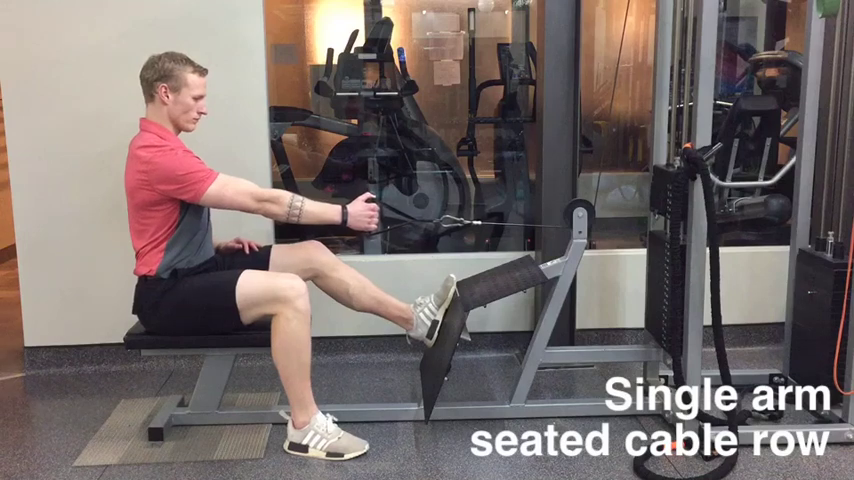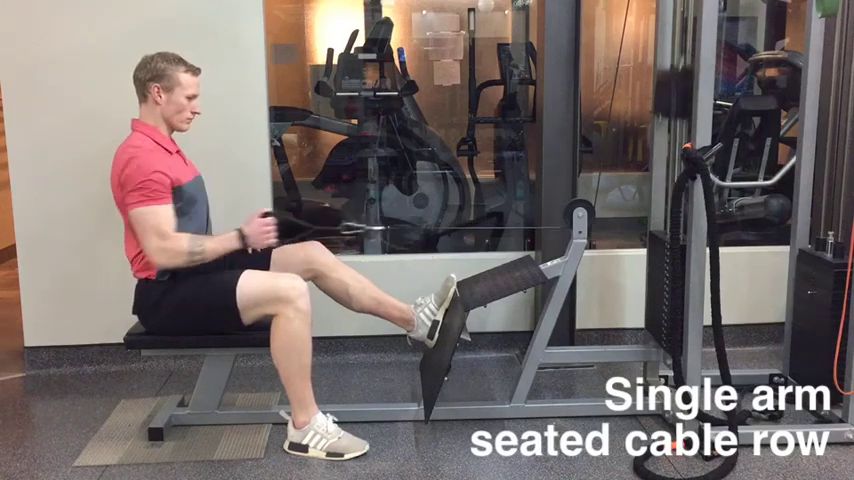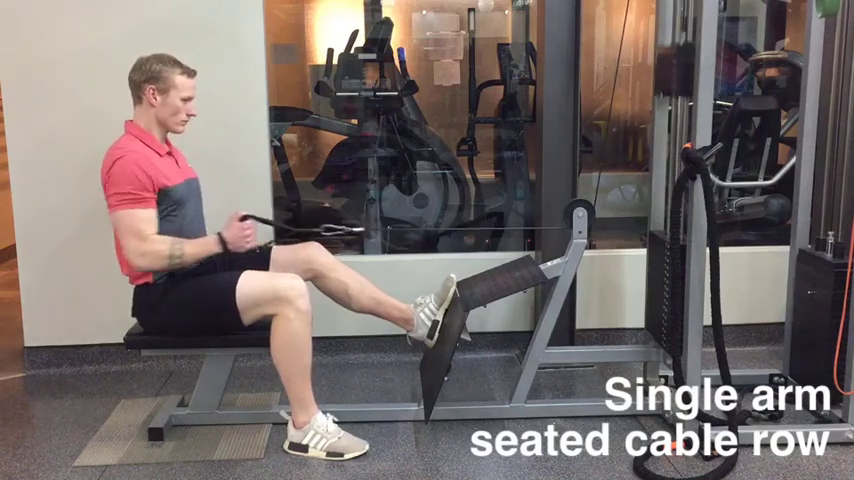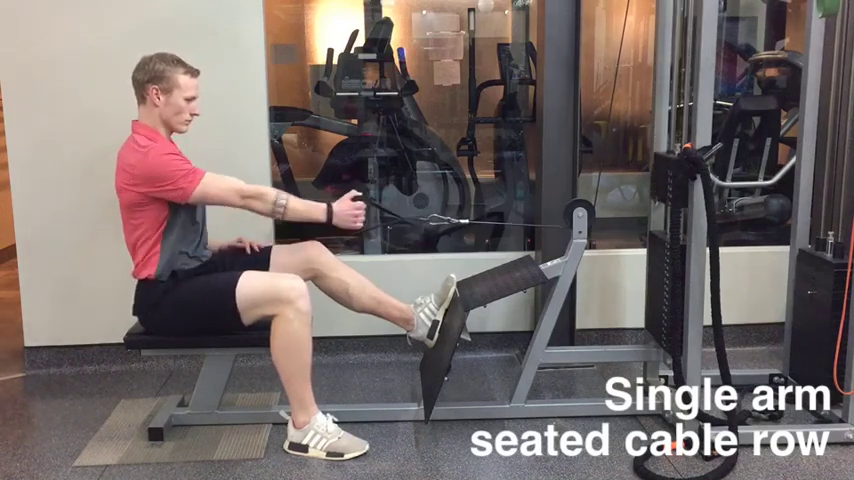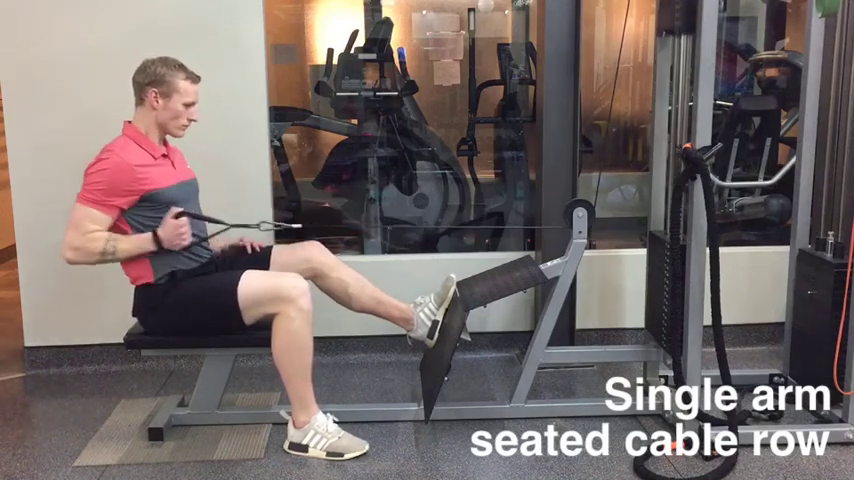
dt=1s
person 1, frame 1
left shoulder: (159, 146)
right shoulder: (158, 156)
right elbow: (260, 200)
left wrist: (218, 246)
right wrist: (343, 214)
left hip: (193, 270)
right hip: (168, 294)
left knee: (312, 255)
right knee: (290, 292)
left ankle: (414, 319)
right ankle: (305, 426)
person 1, frame 2
left shoulder: (159, 147)
right shoulder: (141, 157)
right elbow: (164, 252)
left wrist: (235, 241)
right wrist: (241, 238)
left hip: (192, 274)
right hip: (168, 294)
left knee: (311, 255)
right knee: (290, 292)
left ankle: (415, 321)
right ankle: (305, 426)
person 1, frame 3
left shoulder: (163, 149)
right shoulder: (130, 159)
right elbow: (142, 254)
left wrist: (227, 242)
right wrist: (220, 242)
left hip: (196, 272)
right hip: (166, 295)
left knee: (311, 255)
right knee: (290, 292)
left ankle: (414, 321)
right ankle: (306, 426)
person 1, frame 4
left shoulder: (155, 147)
right shoulder: (147, 156)
right elbow: (247, 196)
left wrist: (219, 246)
right wrist: (329, 212)
left hip: (192, 268)
right hip: (167, 294)
left knee: (311, 255)
right knee: (289, 292)
left ankle: (414, 320)
right ankle: (305, 426)
person 1, frame 5
left shoulder: (166, 152)
right shoulder: (117, 162)
right elbow: (76, 246)
left wrist: (221, 245)
right wrist: (157, 239)
left hip: (201, 266)
right hip: (167, 294)
left knee: (312, 254)
right knee: (291, 290)
left ankle: (415, 321)
right ankle: (305, 426)
